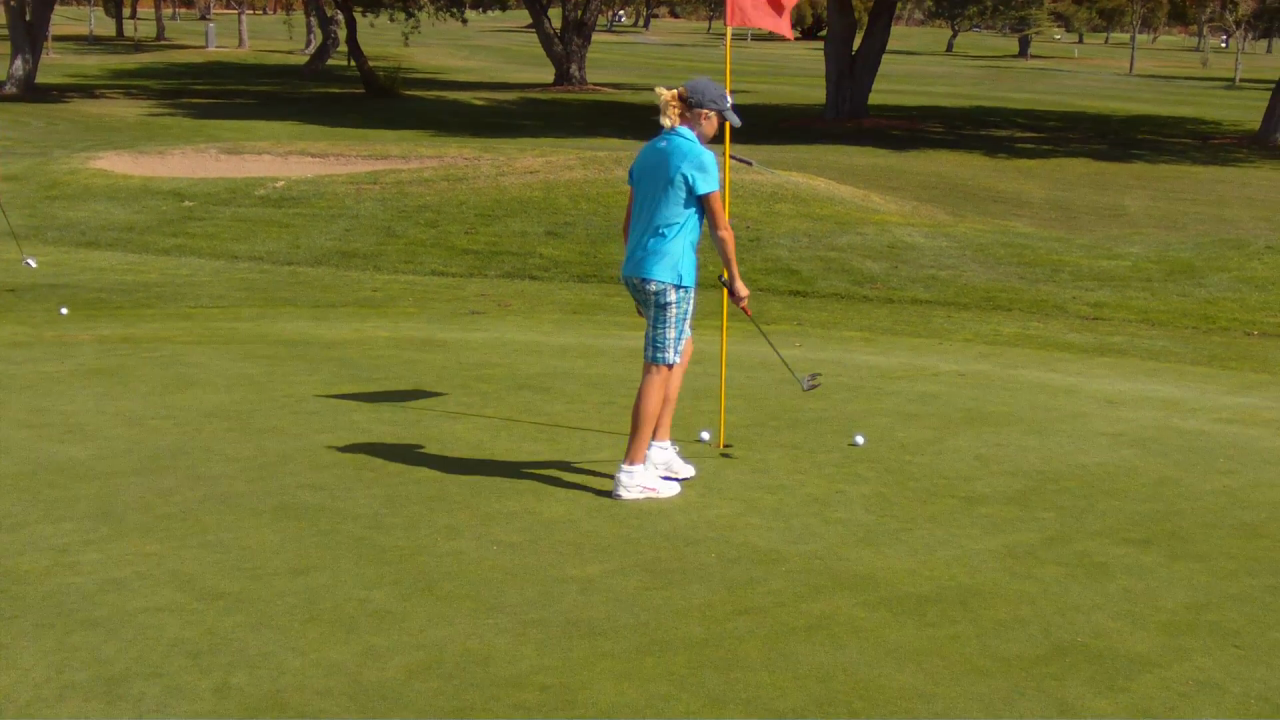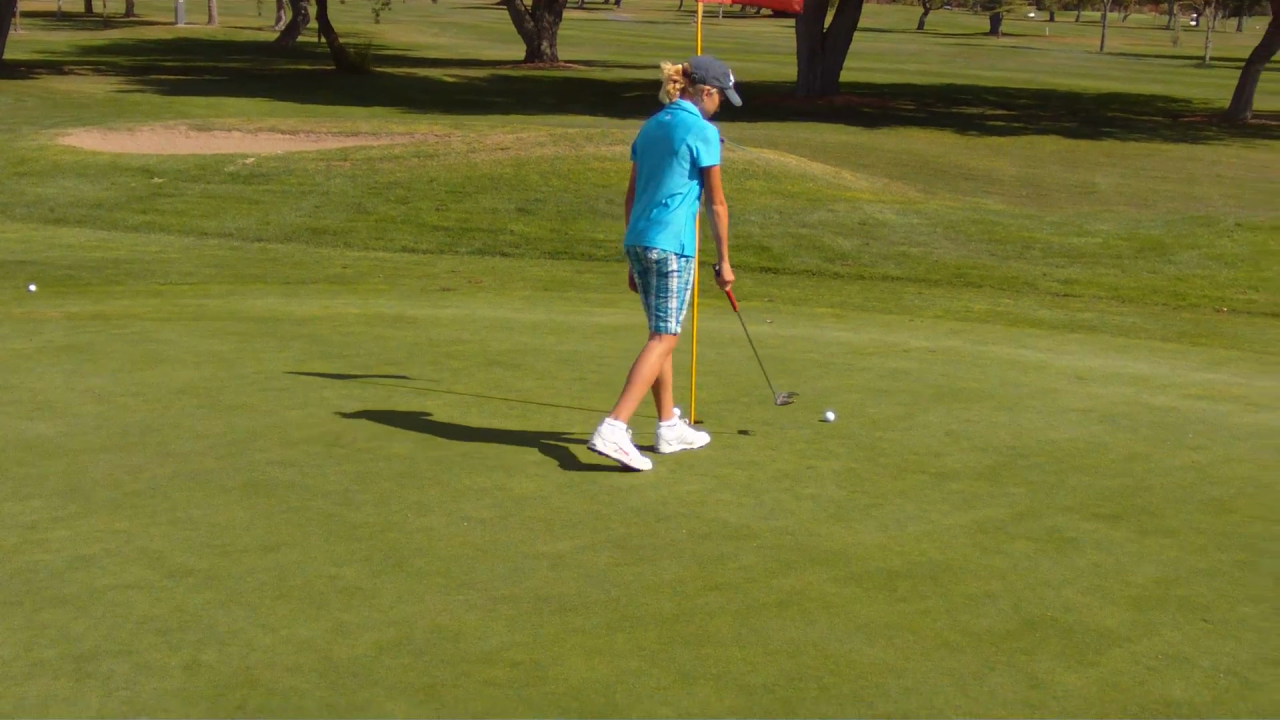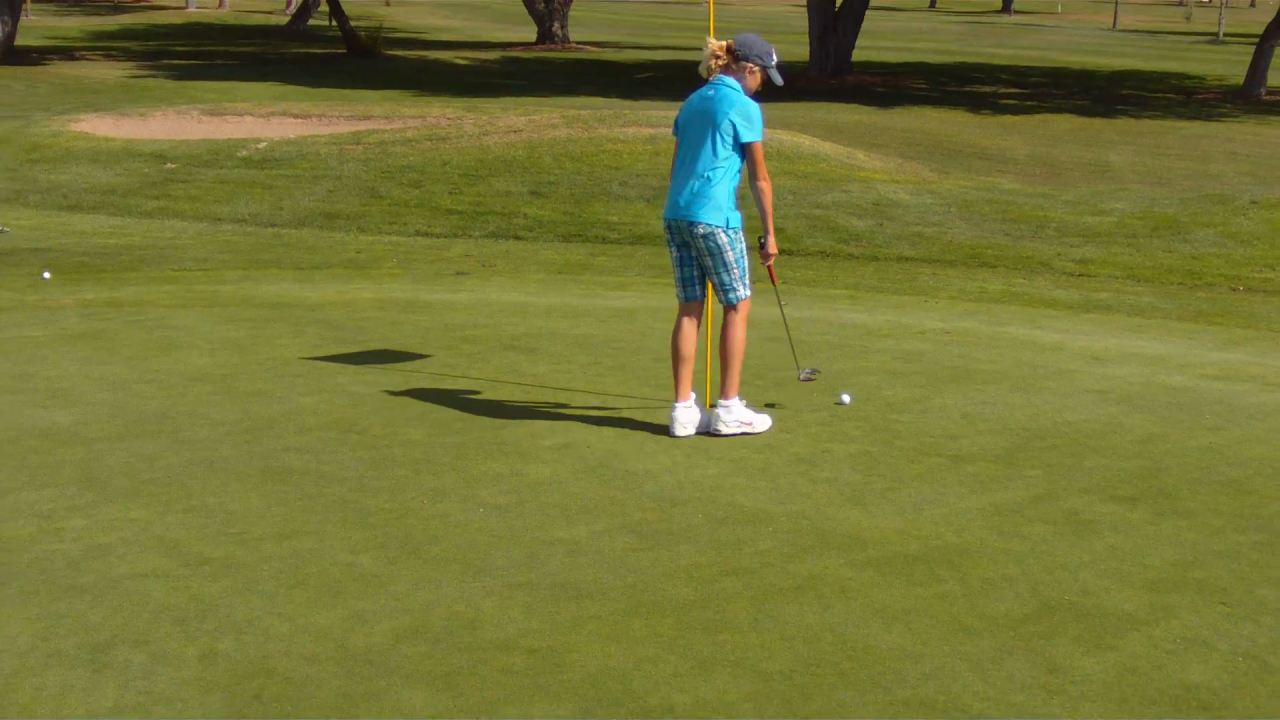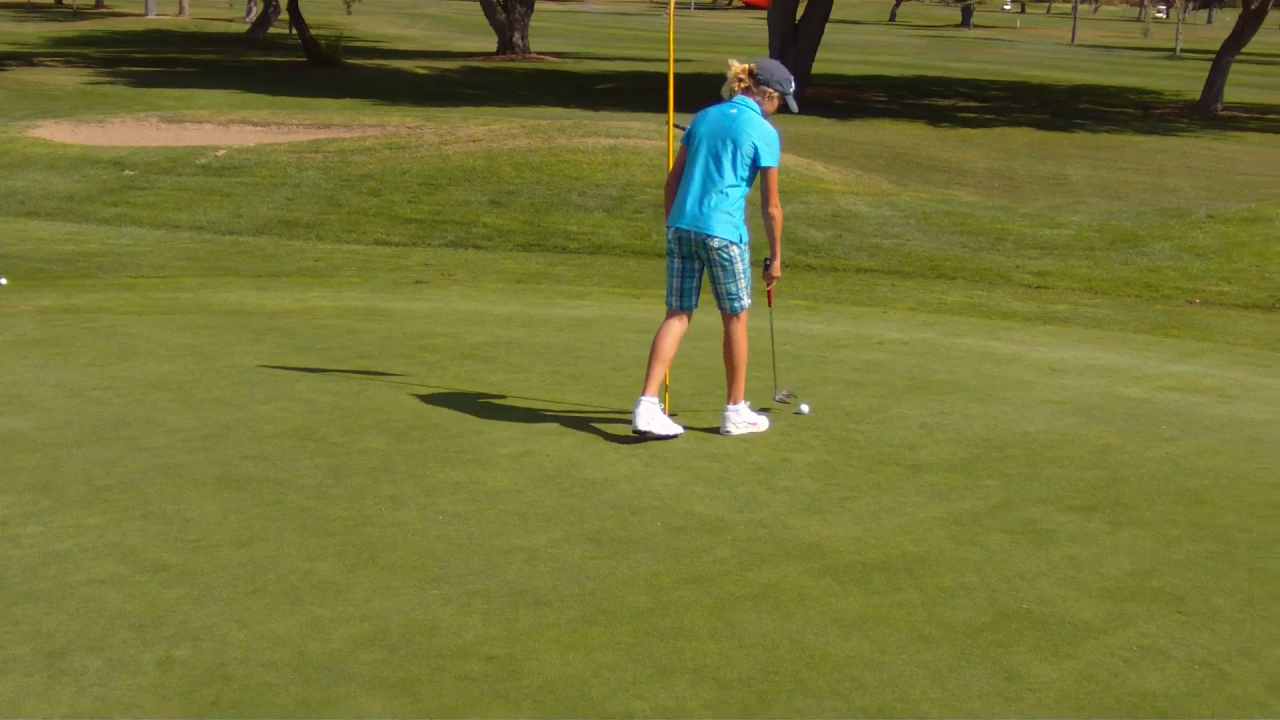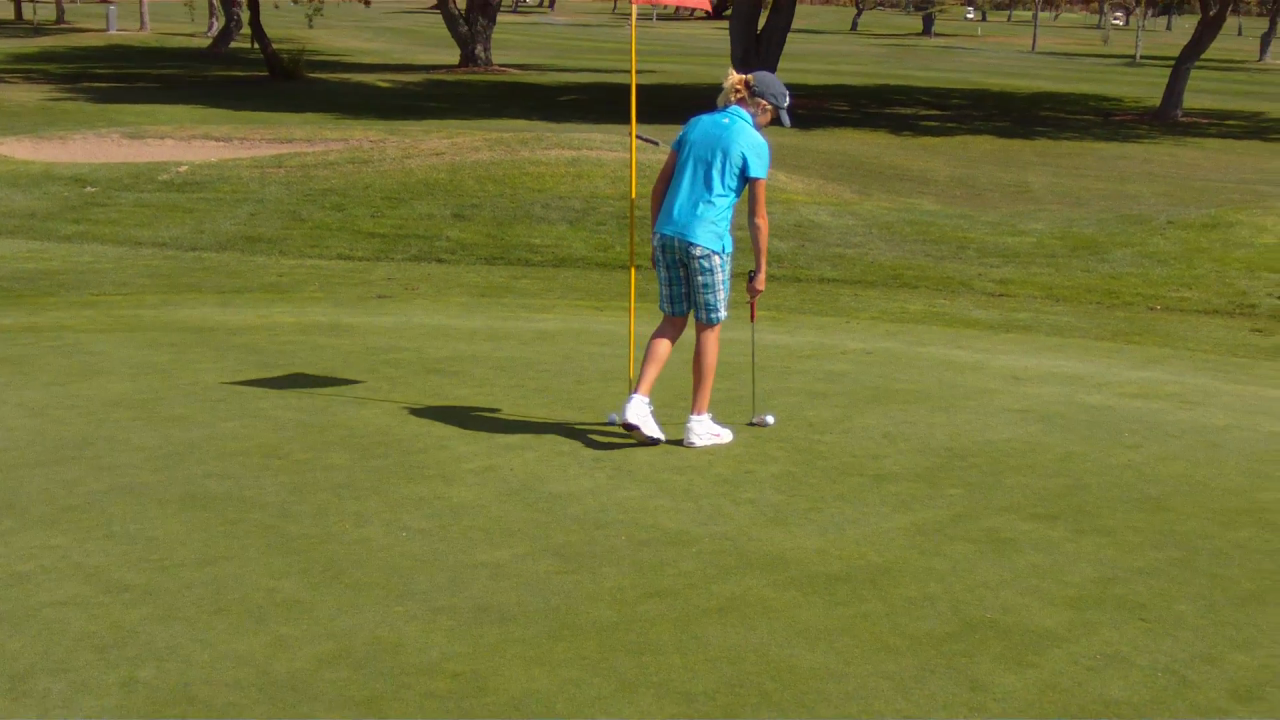
dt=0.4s
person 1, frame 1
left shoulder: (649, 152)
right shoulder: (698, 158)
left elbow: (628, 222)
right elbow: (720, 227)
right wrist: (735, 277)
left hip: (637, 271)
right hip: (669, 274)
left knee: (681, 352)
right knee: (659, 368)
left ankle: (658, 449)
right ankle: (632, 472)
person 1, frame 2
left shoulder: (652, 126)
right shoulder: (703, 131)
right elbow: (716, 202)
right wrist: (724, 260)
left hip: (638, 240)
right hip: (671, 245)
left knee: (662, 332)
right knee: (664, 338)
left ankle: (669, 426)
right ankle: (613, 428)
person 1, frame 3
left shoulder: (693, 102)
right shoulder: (744, 108)
right elbow: (759, 178)
right wrist: (769, 233)
left hip: (676, 215)
right hip: (714, 218)
left knee: (689, 310)
right knee: (737, 308)
left ankle: (683, 408)
right ankle: (728, 407)
person 1, frame 4
left shoulder: (704, 117)
right shoulder: (764, 132)
left elbow: (673, 180)
right elbow: (771, 204)
right wrist: (776, 256)
left hip: (682, 227)
right hip: (723, 231)
left knee: (677, 316)
right knee: (736, 318)
left ankle: (647, 406)
right ankle: (736, 410)
person 1, frame 5
left shoulder: (695, 125)
right shoulder: (754, 143)
left elbow: (660, 186)
right elbow: (757, 216)
right wrist: (760, 270)
left hip: (668, 234)
right hip: (707, 241)
left knee: (672, 321)
right knee: (708, 328)
left ankle: (638, 402)
right ankle: (699, 422)
